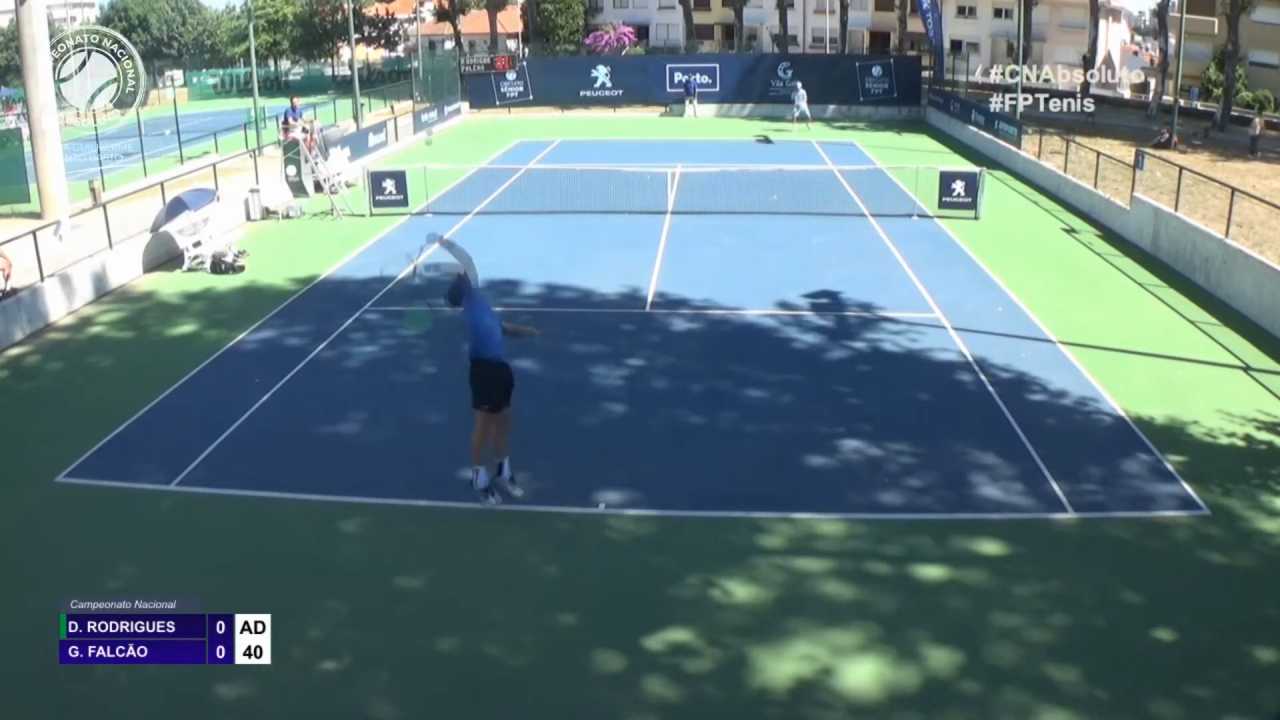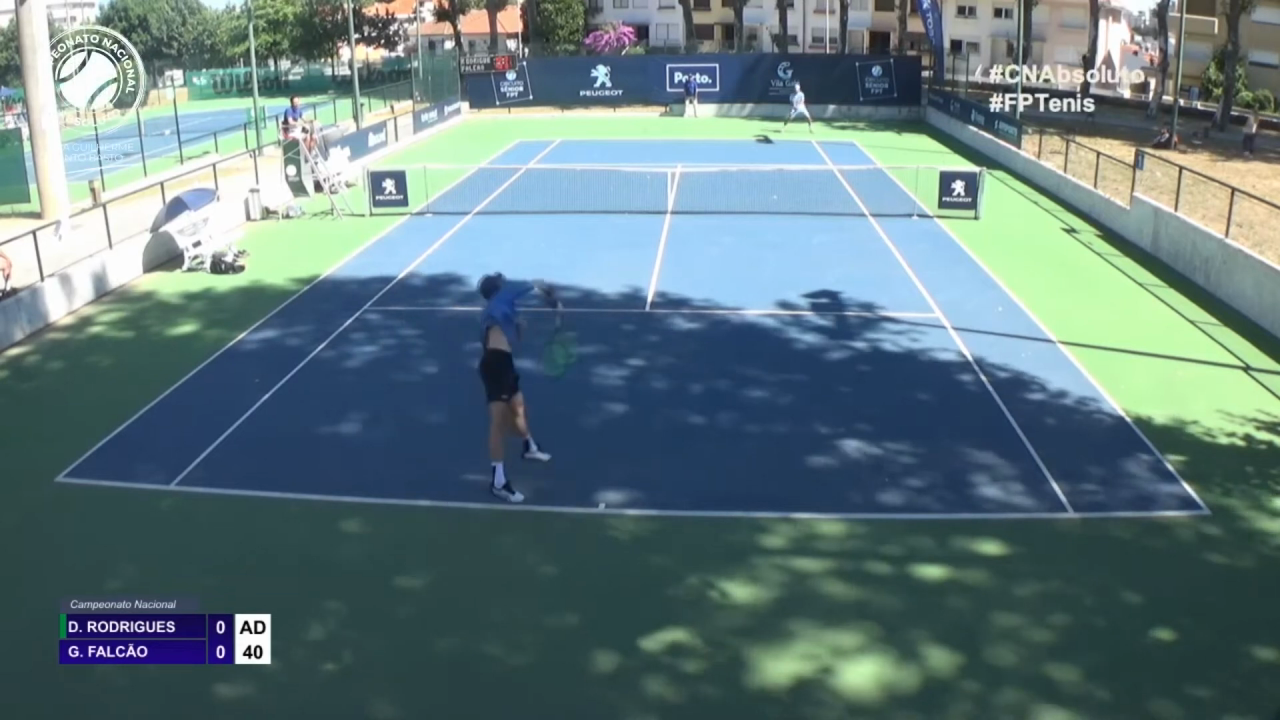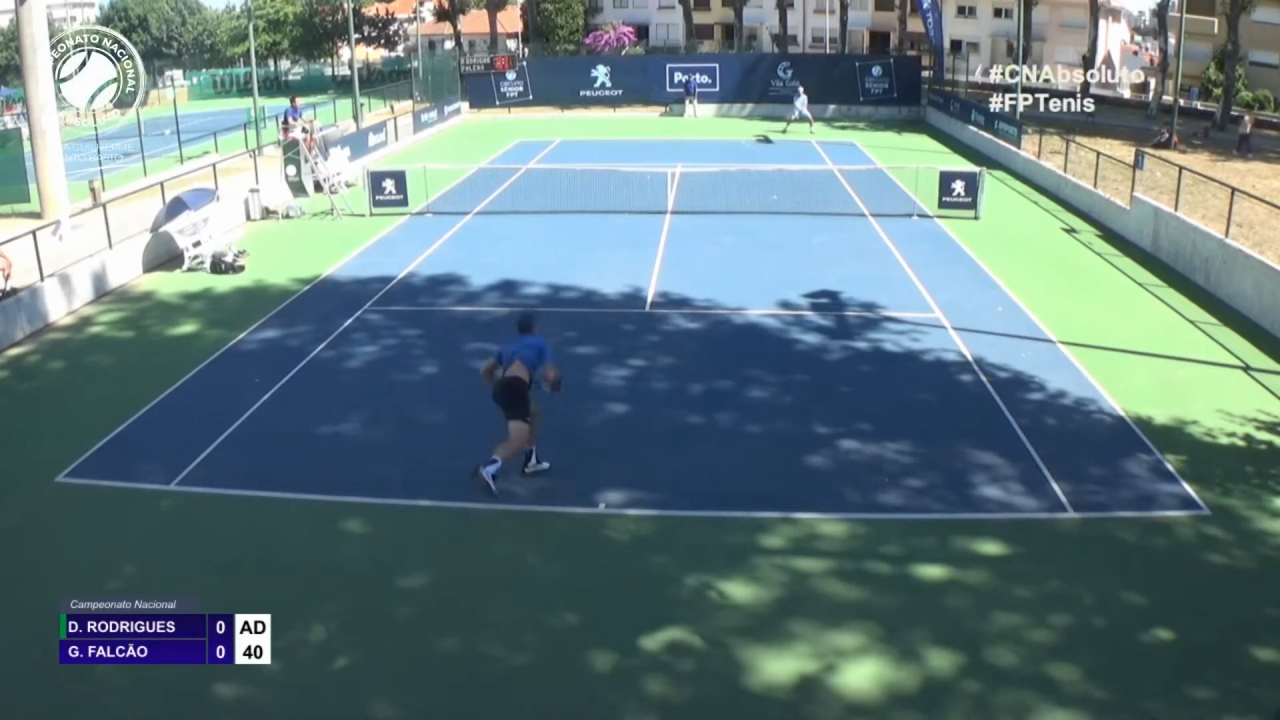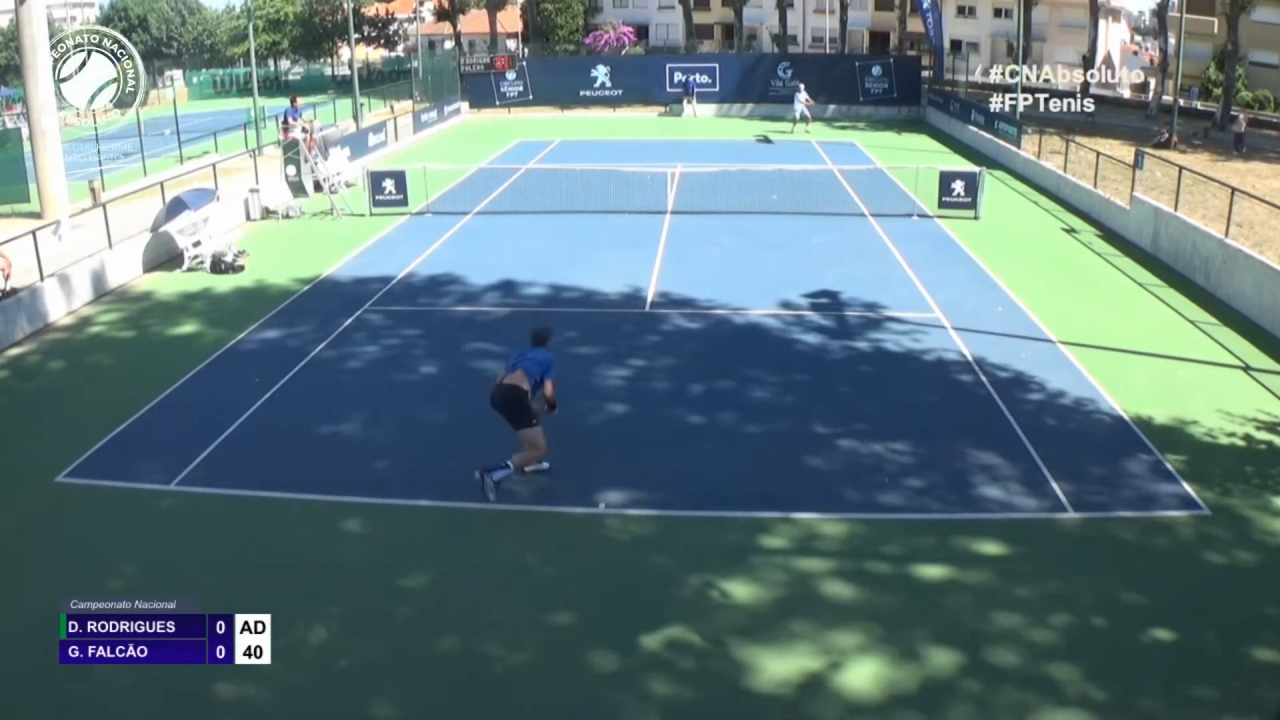
dt=0.2s
person 1, frame 1
left shoulder: (481, 307)
right shoulder: (471, 301)
left elbow: (505, 329)
left wrist: (525, 331)
left hip: (498, 368)
right hip: (485, 369)
left knee: (503, 422)
right knee: (484, 425)
left ankle: (503, 474)
right ankle: (481, 480)
person 1, frame 2
left shoulder: (493, 309)
right shoulder: (502, 298)
right elbow: (539, 286)
left wrist: (516, 324)
right wrist: (552, 298)
left hip: (496, 359)
right hip: (495, 361)
left knee: (519, 407)
right knee: (499, 420)
left ankle: (530, 447)
right ankle: (498, 482)
person 1, frame 3
left shoulder: (509, 346)
right shoulder: (541, 344)
left elbow: (486, 371)
right elbow: (550, 377)
right wrist: (556, 385)
left hip: (503, 388)
right hip: (514, 388)
left knee: (533, 413)
right knee: (517, 441)
left ankle: (530, 460)
right ankle: (488, 469)
person 1, frame 4
left shoulder: (520, 355)
right shoulder: (548, 357)
left elbow: (498, 382)
right elbow: (548, 393)
right wrist: (552, 406)
left hip: (499, 394)
right hip: (514, 397)
left knee: (534, 415)
right knee: (539, 449)
left ankle: (530, 462)
right ankle: (494, 475)
